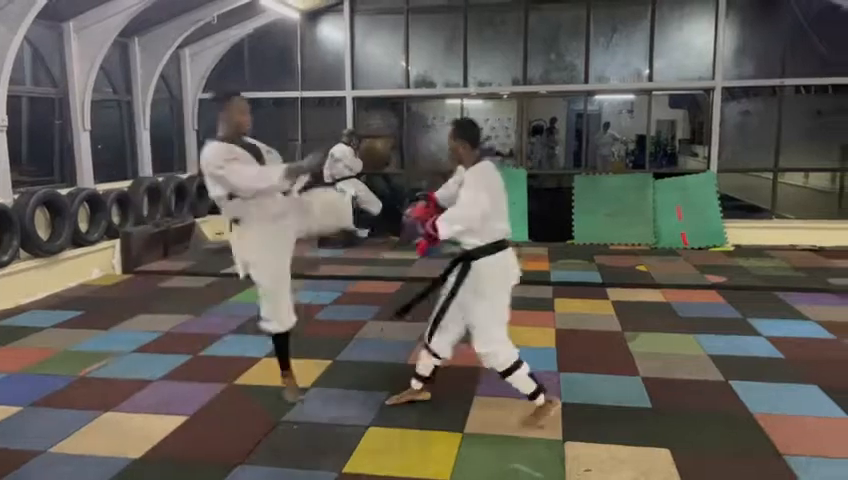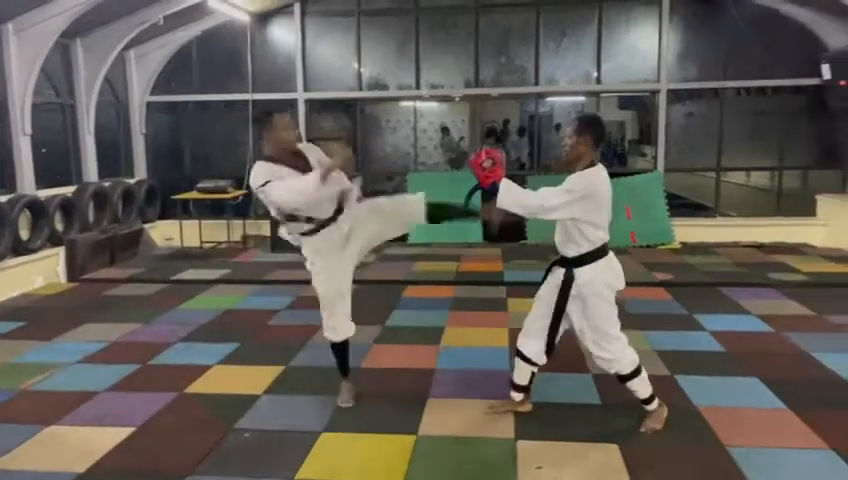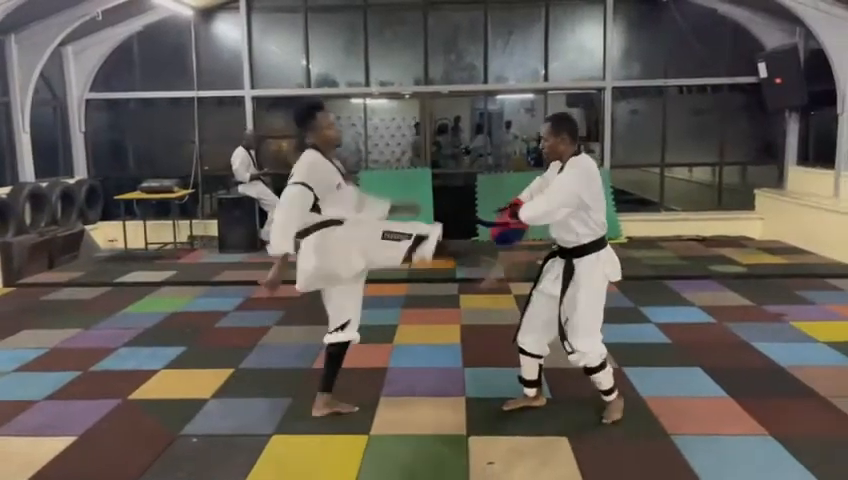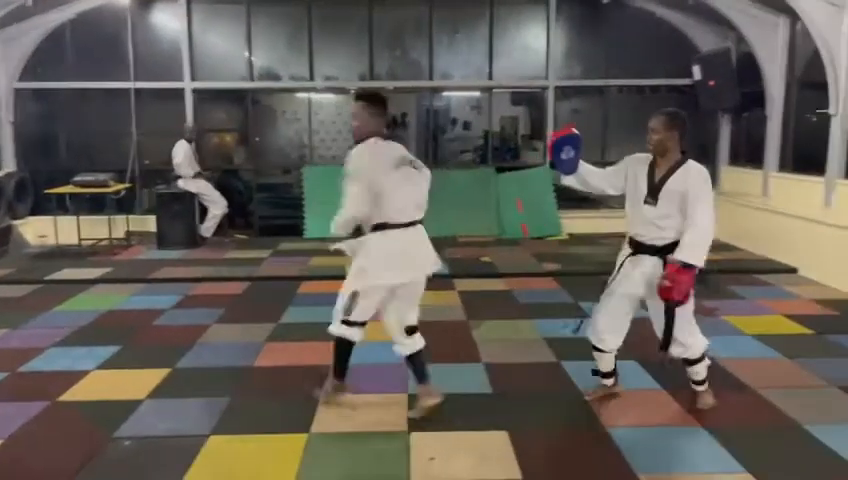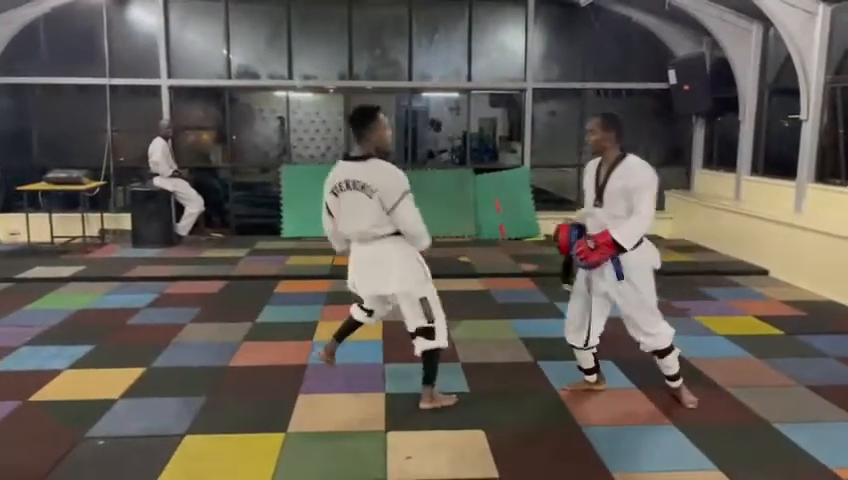
dt=1s
person 1, frame 1
left shoulder: (256, 147)
right shoulder: (214, 154)
left elbow: (280, 175)
right elbow: (247, 180)
right wrist: (295, 170)
left hip: (285, 213)
right hip: (255, 233)
left knee: (337, 205)
right knee: (277, 307)
right ankle: (287, 375)
person 1, frame 2
left shoulder: (307, 151)
right shoulder: (263, 175)
right elbow: (295, 196)
left wrist: (350, 194)
right wrist: (330, 166)
left hip: (348, 220)
right hip: (321, 244)
left knee: (409, 207)
right knee: (336, 314)
right ankle: (346, 380)
person 1, frame 3
left shoulder: (326, 163)
right shoulder: (311, 166)
left elbow: (353, 201)
right elbow: (287, 213)
left wrist: (390, 208)
right wrist: (279, 262)
left hip: (340, 245)
right hip: (332, 245)
left knee: (344, 323)
right knee: (413, 236)
left ankle: (324, 400)
person 1, frame 4
left shoulder: (361, 157)
right shoulder: (404, 155)
left elbow: (357, 206)
left wrist: (342, 230)
left hip: (385, 247)
right hip: (412, 239)
left knee: (349, 316)
right knee: (402, 321)
left ankle: (336, 384)
right ankle: (425, 388)
person 1, frame 5
left shoulder: (337, 175)
right shoulder: (389, 175)
left elbow: (331, 228)
right elbow: (411, 225)
left wrist: (350, 248)
right wrist: (423, 244)
left hip: (363, 257)
right hip: (396, 255)
left knee: (369, 302)
right knee: (428, 323)
left ankle: (332, 346)
right ankle: (429, 393)
person 2, frame 1
left shoulder: (480, 177)
right shoulder: (467, 172)
left elbow: (460, 217)
right elbow: (444, 196)
left wrist: (432, 230)
right wrist: (427, 206)
left hip: (489, 266)
right hip: (475, 263)
left knee: (491, 343)
right knee: (444, 325)
left ankle: (543, 401)
right ankle: (419, 388)
person 2, frame 2
left shoulder: (588, 181)
right shoulder: (586, 174)
left elbow: (538, 203)
left wrist: (495, 184)
left hip: (590, 274)
right hip: (568, 269)
left knee: (609, 345)
right knee: (534, 331)
left ankle: (654, 406)
right ankle: (519, 398)
person 2, frame 3
left shoulder: (581, 168)
right shoulder: (558, 168)
left elbow: (547, 203)
right elbow: (538, 190)
left wrist: (514, 213)
right wrist: (514, 212)
left hip: (589, 263)
right hip: (563, 261)
left knee: (582, 340)
right knee: (532, 327)
left ankle: (613, 396)
right ankle: (532, 393)
person 2, frame 4
left shoulder: (695, 175)
right shoulder: (635, 164)
left elbow: (700, 225)
right elbow: (602, 180)
left wrist: (684, 268)
right wrist: (571, 166)
left hip: (670, 262)
right hip: (634, 258)
left knee: (681, 333)
right knee: (605, 323)
left ankle: (701, 387)
right ankle: (609, 382)
person 2, frame 5
left shoulder: (638, 170)
right shoulder: (592, 167)
left elbow: (643, 215)
left wrist: (607, 241)
right wrist: (576, 230)
left hip: (625, 260)
right hip: (595, 257)
left knee: (648, 322)
right knee: (578, 322)
left ankle: (677, 384)
right ankle: (592, 377)
